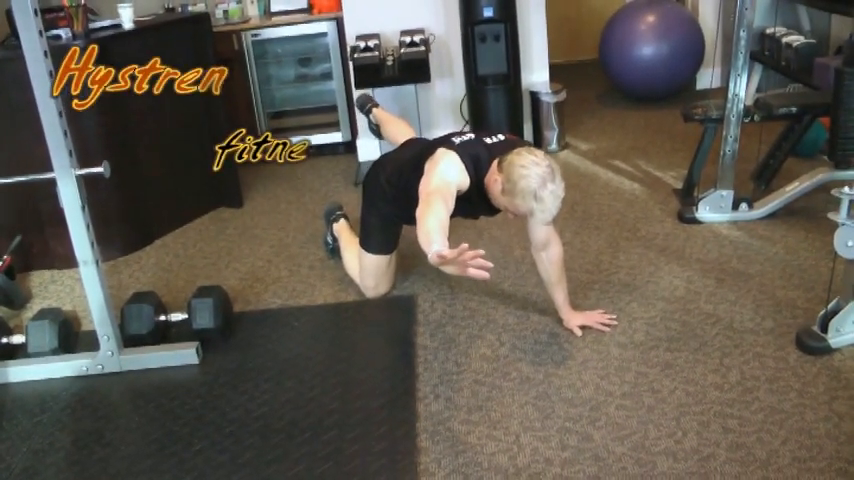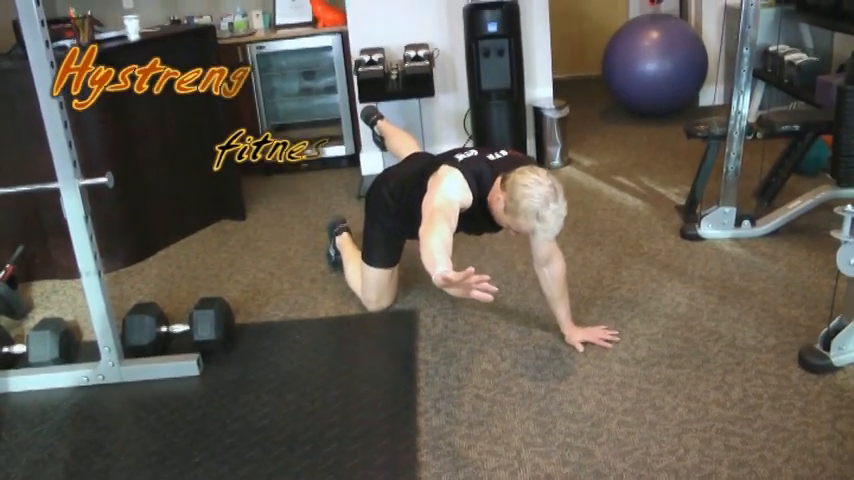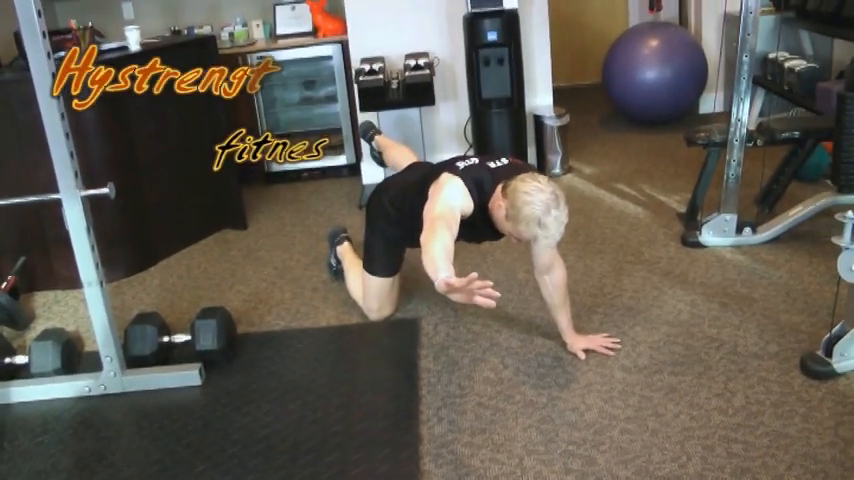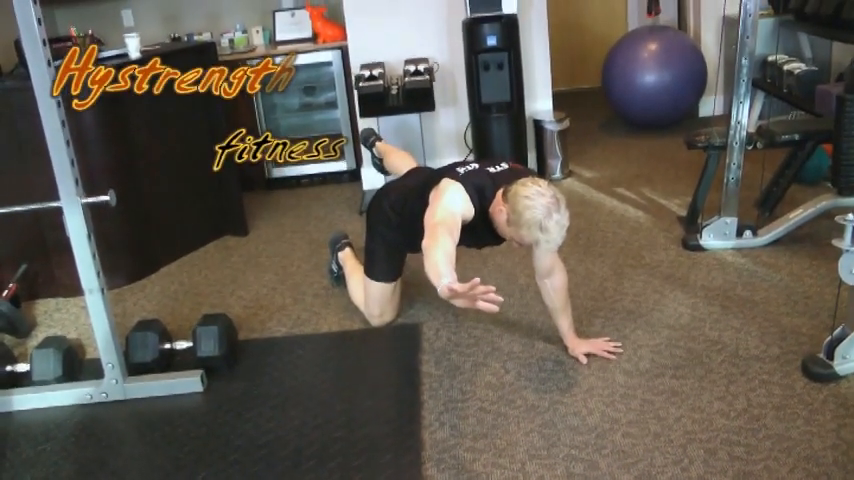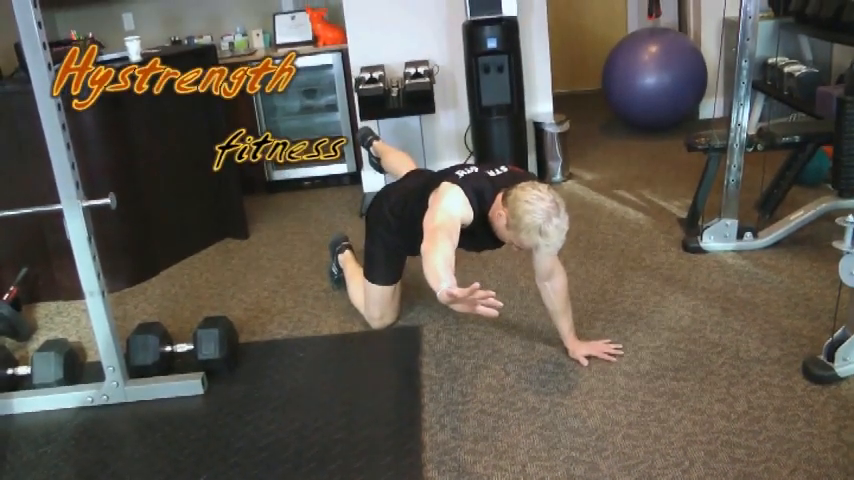
dt=0.4s
person 1, frame 1
left shoulder: (527, 171)
right shoulder: (451, 167)
left elbow: (545, 244)
right elbow: (432, 207)
left wrist: (567, 311)
right wrist: (438, 251)
right hip: (387, 187)
right knee: (375, 288)
left ankle: (374, 112)
right ankle: (339, 224)
person 1, frame 2
left shoulder: (530, 186)
right shoulder: (454, 184)
left elbow: (548, 260)
right elbow: (434, 227)
left wrist: (568, 327)
right wrist: (443, 273)
left hip: (421, 173)
right hip: (390, 201)
right knee: (377, 302)
left ankle: (379, 123)
right ankle: (341, 237)
person 1, frame 3
left shoulder: (532, 192)
right shoulder: (455, 191)
left elbow: (549, 268)
right elbow: (435, 234)
left wrist: (570, 334)
right wrist: (445, 280)
left hip: (421, 181)
right hip: (391, 210)
right knee: (378, 311)
left ankle: (376, 139)
right ankle: (342, 247)
person 1, frame 4
left shoulder: (532, 198)
right shoulder: (456, 197)
left elbow: (550, 272)
right elbow: (437, 240)
left wrist: (571, 338)
right wrist: (448, 286)
left hip: (420, 187)
right hip: (390, 216)
right knee: (380, 317)
left ankle: (377, 145)
right ankle: (344, 253)
person 1, frame 5
left shoulder: (532, 200)
right shoulder: (455, 201)
left elbow: (550, 275)
right elbow: (436, 244)
left wrist: (572, 341)
right wrist: (447, 290)
left hip: (421, 189)
right hip: (390, 218)
right knee: (380, 319)
left ankle: (374, 145)
right ankle: (344, 255)
